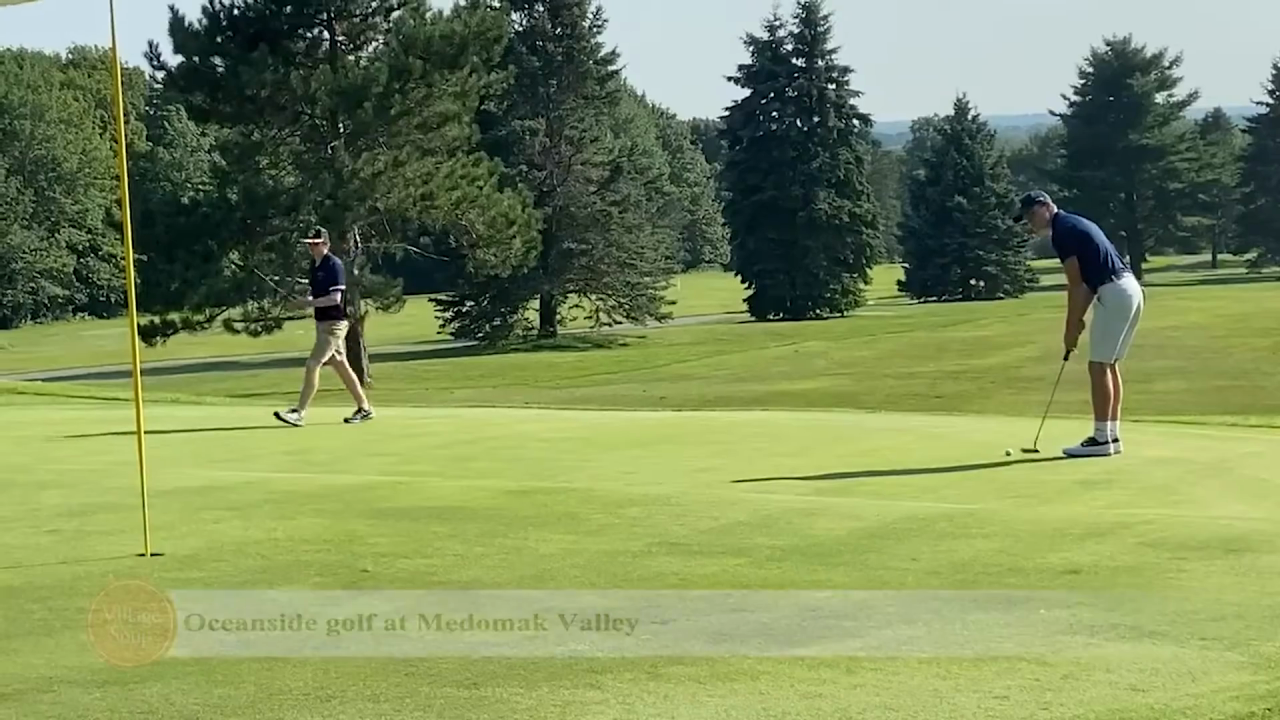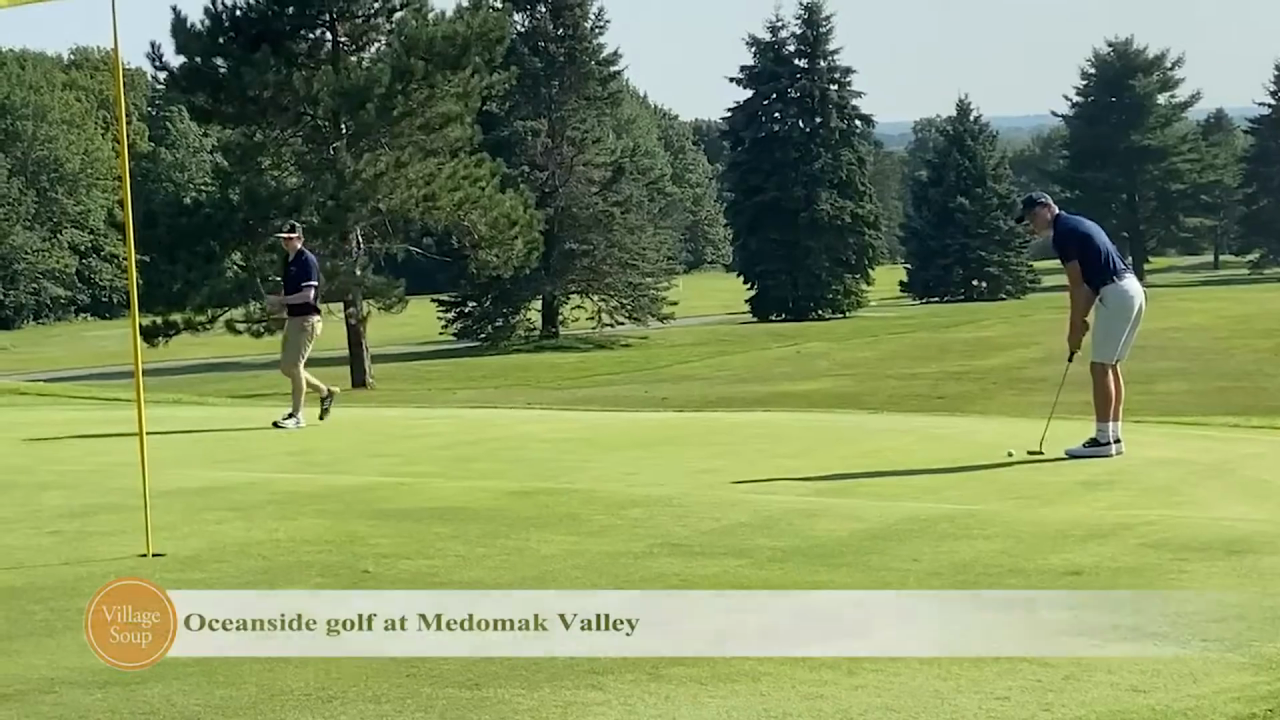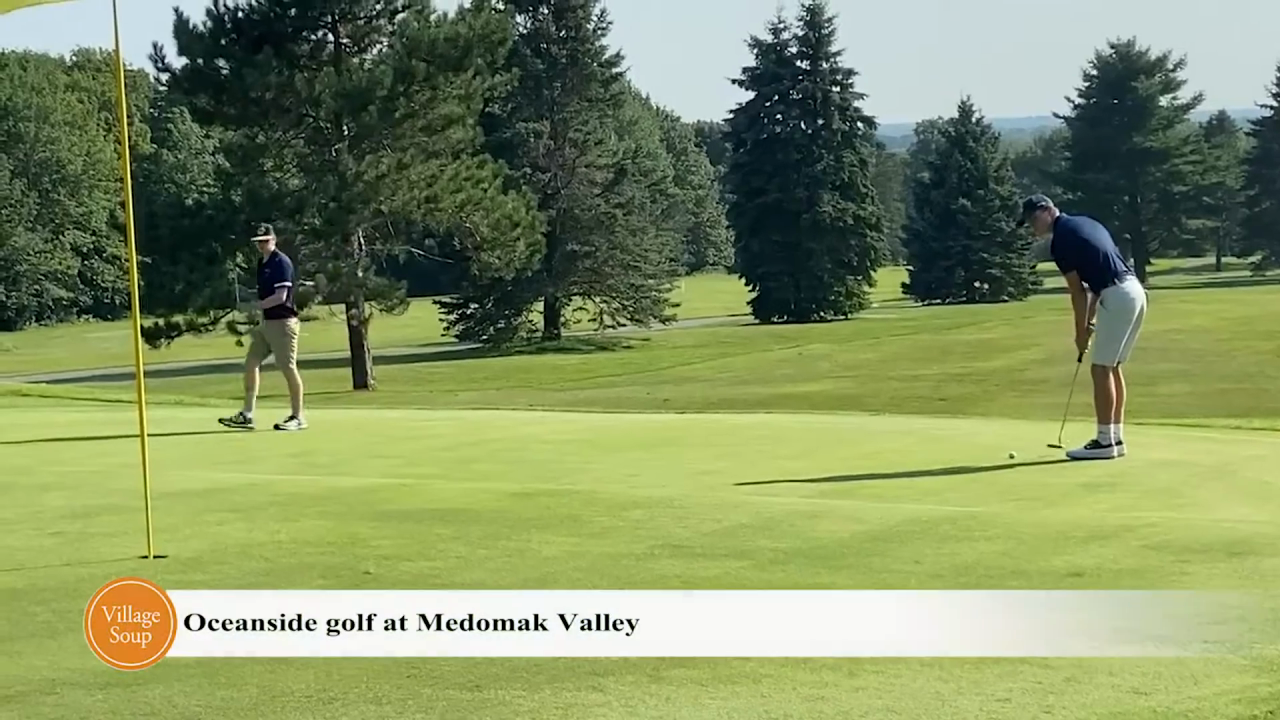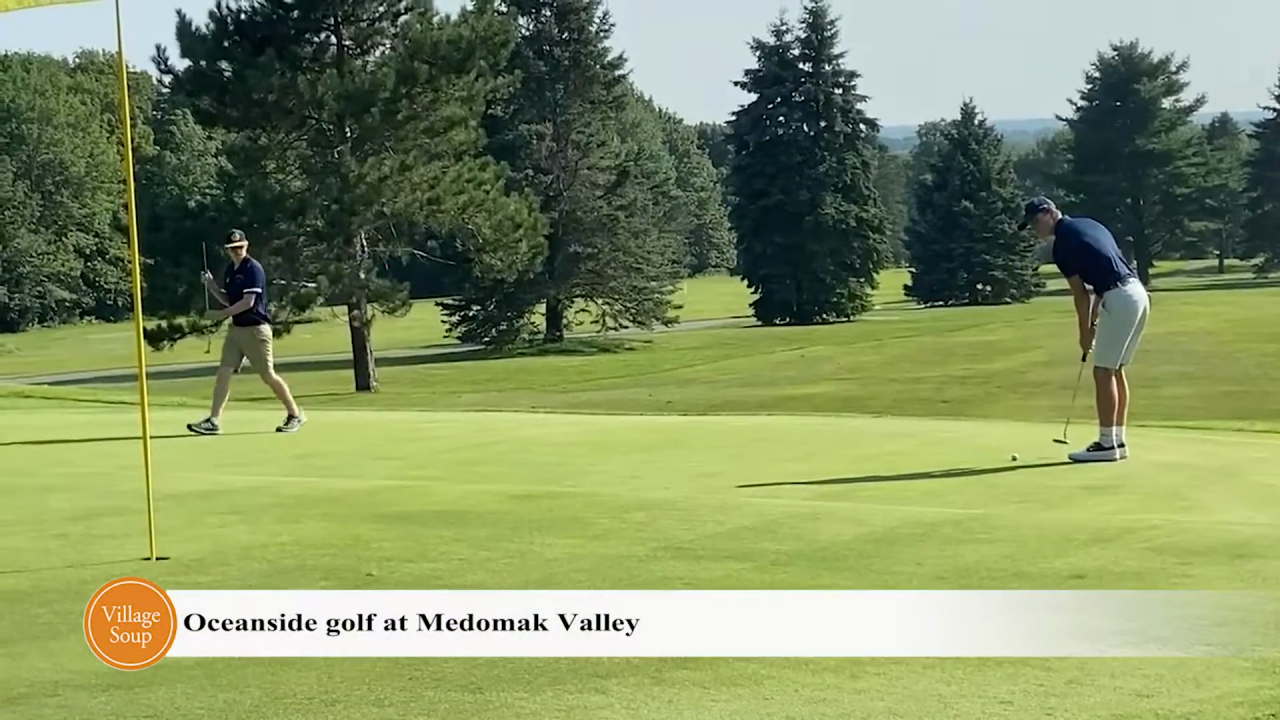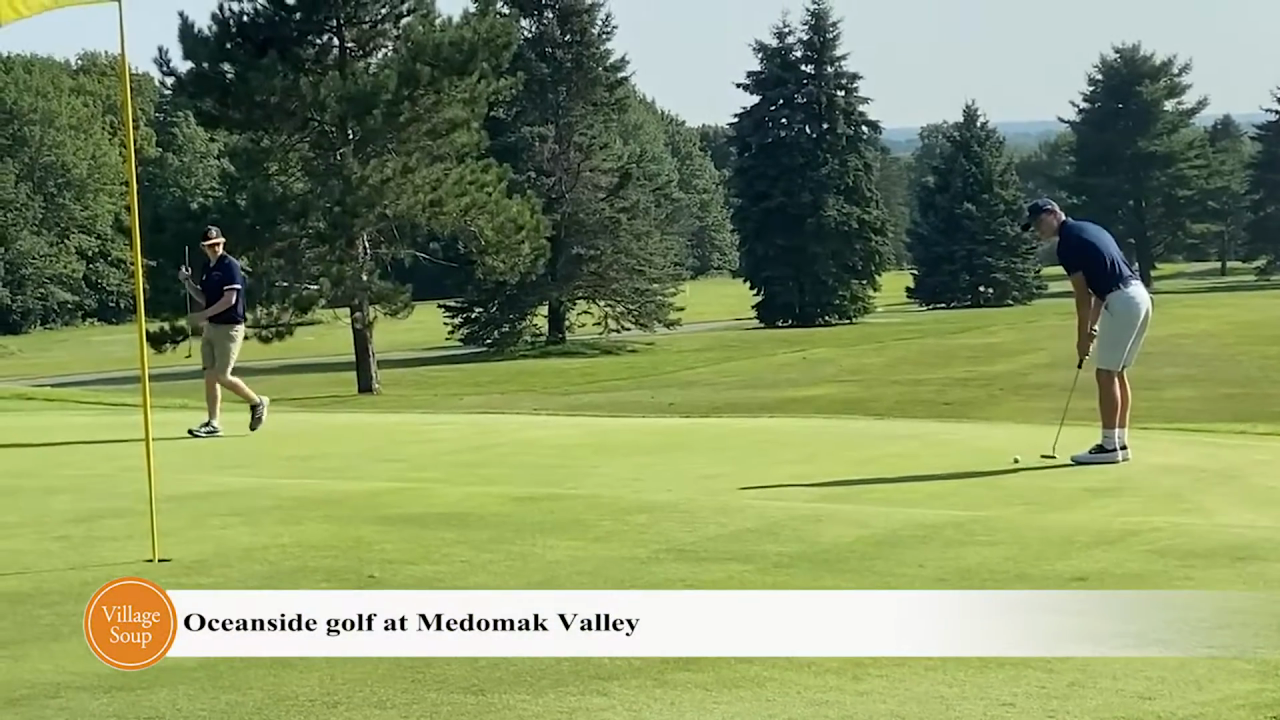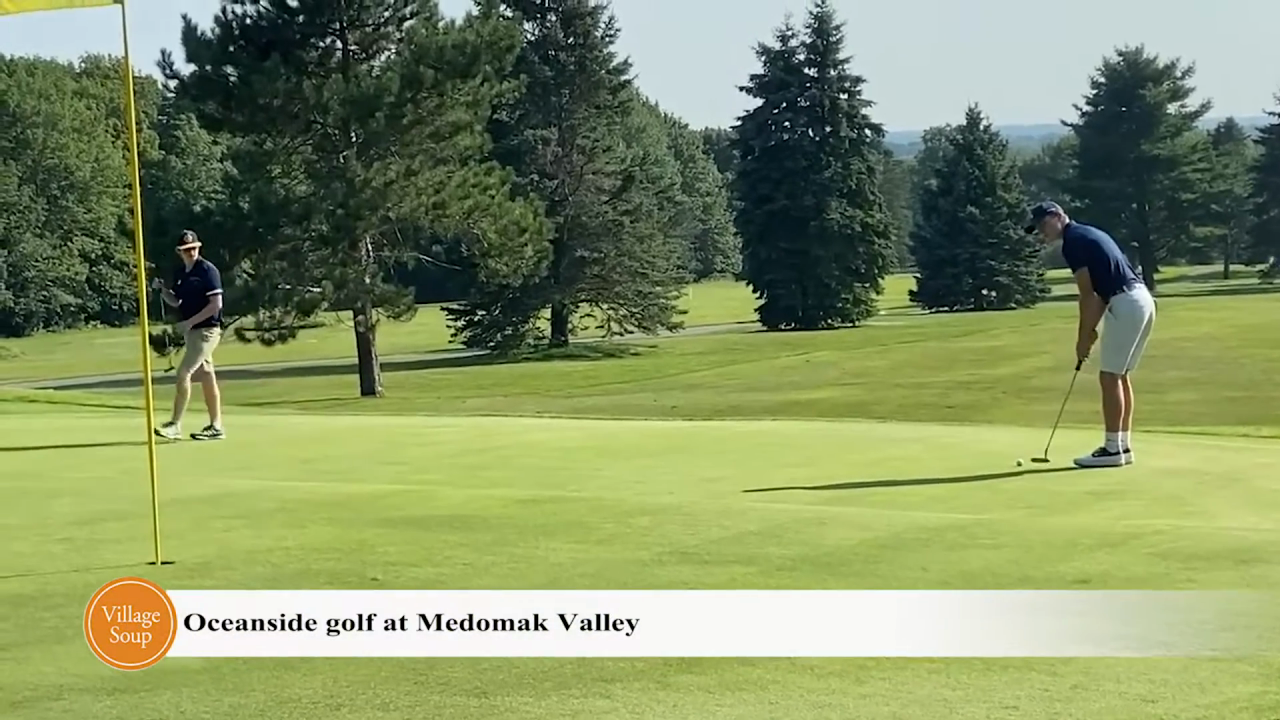
dt=0.2s
person 1, frame 1
left shoulder: (1062, 231)
right shoulder: (1075, 224)
left elbow: (1075, 283)
left wrist: (1071, 327)
right wrist: (1078, 319)
left hip: (1115, 294)
right hip: (1129, 290)
left knee: (1099, 366)
right knee: (1108, 365)
left ankle: (1101, 439)
right ankle: (1111, 436)
person 1, frame 2
left shoulder: (1063, 233)
right shoulder: (1077, 224)
left elbow: (1077, 285)
left wrist: (1074, 329)
right wrist: (1082, 320)
left hip: (1116, 295)
right hip: (1131, 290)
left knee: (1101, 367)
right knee: (1110, 366)
left ankle: (1103, 439)
right ankle: (1113, 436)
person 1, frame 3
left shoulder: (1061, 239)
right shoulder: (1083, 223)
left elbow: (1077, 291)
left wrist: (1081, 332)
right wrist: (1090, 320)
left hip: (1117, 297)
right hip: (1133, 292)
left knee: (1101, 369)
right knee: (1112, 367)
left ankle: (1105, 441)
right ankle: (1115, 438)
person 1, frame 4
left shoulder: (1063, 244)
right shoulder: (1087, 224)
left elbow: (1080, 293)
left wrist: (1084, 332)
right wrist: (1094, 320)
left hip: (1120, 299)
right hip: (1136, 294)
left knee: (1103, 371)
right knee: (1115, 370)
left ankle: (1107, 443)
right ankle: (1118, 441)
person 1, frame 5
left shoulder: (1067, 243)
right shoulder: (1087, 229)
left elbow: (1083, 294)
left wrist: (1082, 336)
right wrist: (1092, 325)
left hip: (1122, 302)
right hip: (1138, 296)
left knee: (1106, 374)
right knee: (1117, 372)
left ankle: (1109, 446)
right ankle: (1119, 443)
person 1, frame 6
left shoulder: (1073, 242)
right shoulder: (1088, 234)
left elbow: (1087, 294)
left wrist: (1082, 337)
right wrist: (1092, 330)
left hip: (1126, 305)
right hip: (1141, 300)
left knee: (1110, 377)
right knee: (1120, 375)
left ankle: (1112, 449)
right ankle: (1123, 446)
person 2, frame 1
left shoulder: (334, 265)
right shoulder: (314, 265)
left elbow: (335, 299)
left wrist: (307, 302)
right wrist: (306, 300)
left hip: (333, 324)
right hip: (322, 324)
left knee: (312, 365)
right knee: (341, 368)
left ankle: (299, 412)
right ankle: (364, 408)
person 2, frame 2
left shoulder: (307, 260)
right shoulder: (288, 260)
left elbow: (308, 295)
left wrist: (280, 300)
right wrist: (279, 303)
left hip: (306, 320)
right hip: (293, 319)
left knee: (294, 366)
right knee: (287, 367)
left ankle: (296, 415)
right ankle: (325, 393)
person 2, frame 3
left shoulder: (281, 262)
right shoulder: (262, 263)
left elbow: (280, 296)
left hip: (282, 323)
right hip: (267, 323)
left knee: (287, 369)
right knee: (251, 365)
left ankle: (298, 417)
right ankle: (247, 415)
person 2, frame 4
left shoulder: (253, 268)
right shoulder: (230, 270)
left elbow: (248, 302)
left wrist: (219, 314)
right wrist: (211, 286)
left hip: (255, 330)
right hip: (236, 330)
left knee: (268, 376)
right knee: (223, 373)
left ankle: (295, 415)
right ankle: (213, 421)
person 2, frame 5
left shoulder: (230, 265)
right shoulder: (206, 267)
left elbow: (229, 299)
right elbow: (203, 298)
left wrist: (202, 315)
right wrist: (187, 282)
left hip: (230, 328)
right hip: (211, 328)
left knee: (222, 376)
right knee: (209, 376)
left ankle: (257, 402)
right ankle: (213, 423)
person 2, frame 6
left shoulder: (208, 270)
right shoulder: (180, 272)
left elbow: (216, 304)
right elbow: (175, 302)
left wrist: (189, 322)
right wrist: (161, 289)
left hip: (206, 332)
right hip: (191, 332)
left knee: (182, 374)
right knee: (206, 379)
left ankle: (175, 424)
right ankle: (215, 426)
